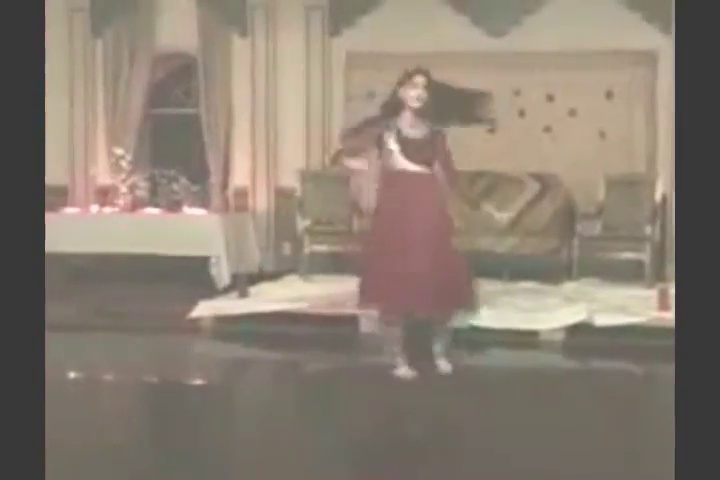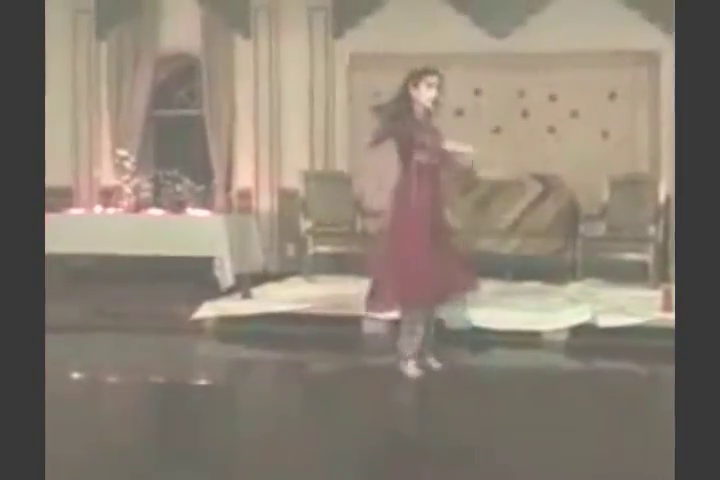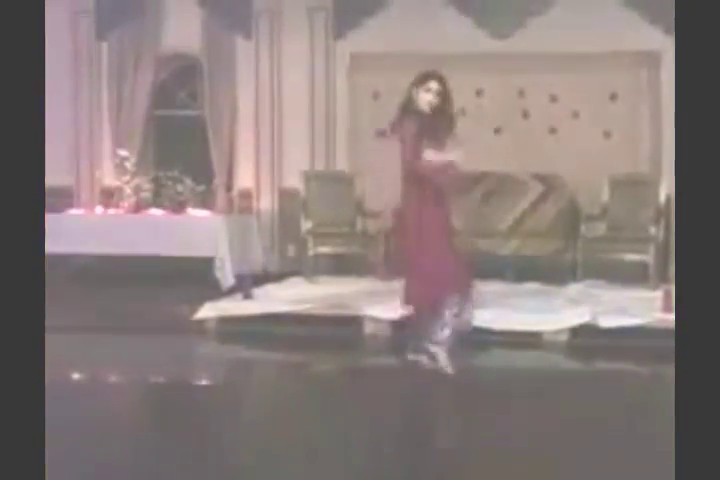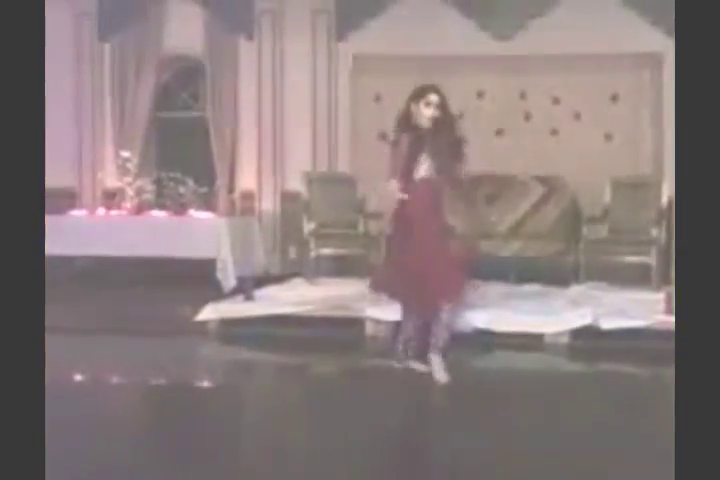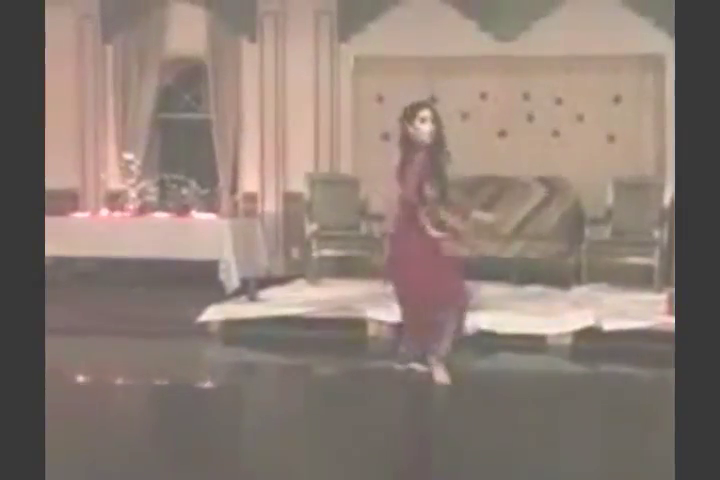
dt=0.4s
person 1, frame 1
left shoulder: (434, 133)
right shoulder: (382, 127)
left elbow: (449, 174)
right elbow: (342, 152)
right wrist: (367, 167)
left hip: (428, 212)
right hip: (393, 213)
left knee: (437, 282)
right knee: (393, 288)
left ankle: (440, 352)
right ankle: (398, 359)
person 1, frame 2
left shoulder: (424, 125)
right shoulder: (409, 123)
left elbow: (439, 156)
right elbow: (435, 152)
left hip: (427, 206)
right hip: (412, 206)
left knee: (432, 279)
right knee: (417, 279)
left ankle: (424, 351)
right ankle: (408, 355)
person 1, frame 3
left shoulder: (433, 127)
right shoulder: (410, 123)
left elbow: (446, 166)
right elbow: (411, 163)
right wrist: (444, 159)
left hip: (432, 208)
right hip: (420, 209)
left knee: (434, 277)
right knee: (442, 275)
left ankle: (419, 346)
right ankle: (437, 341)
person 1, frame 4
left shoulder: (435, 142)
right shoulder: (407, 139)
left elbow: (448, 177)
right elbow: (397, 173)
right wrist: (395, 186)
left hip: (430, 219)
right hip: (415, 219)
left knee: (419, 291)
right knee: (442, 287)
left ankle: (408, 352)
right ankle: (434, 354)
person 1, frame 5
left shoulder: (429, 157)
right shoulder: (420, 157)
left elbow: (438, 200)
right elbow: (409, 197)
right wrist: (429, 228)
left hip: (422, 239)
right hip: (414, 240)
left knee: (423, 302)
right knee: (448, 300)
left ankle: (410, 354)
right ankle: (436, 359)
